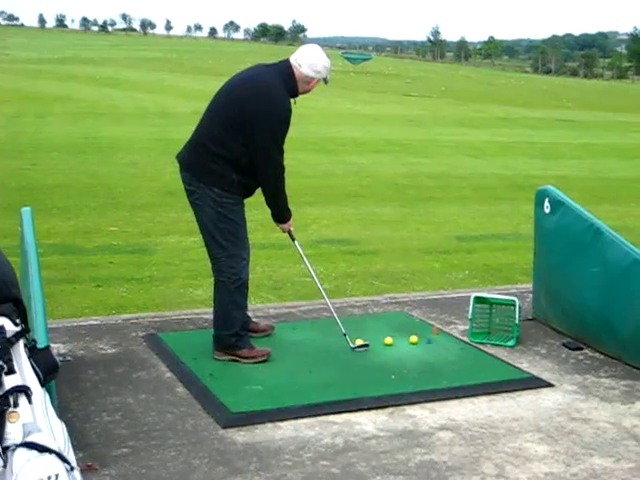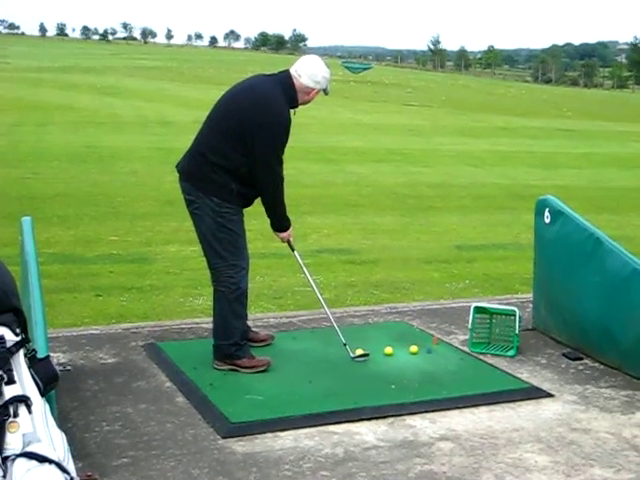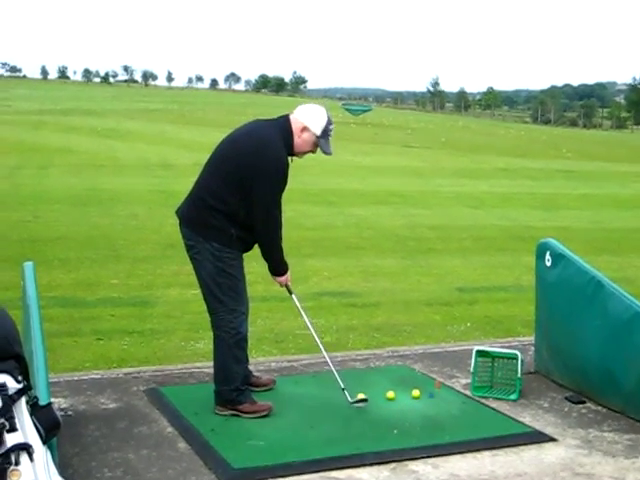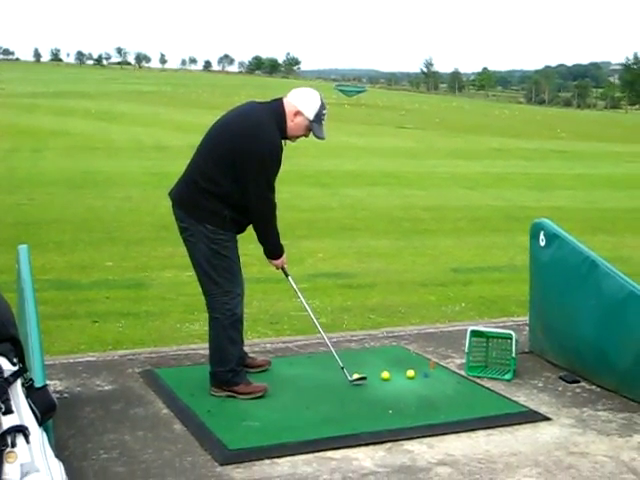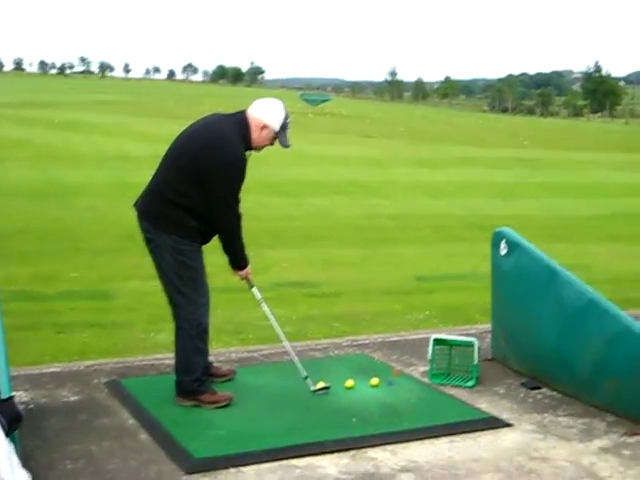
dt=0.5s
person 1, frame 1
left shoulder: (264, 77)
right shoulder: (272, 99)
right elbow: (269, 162)
right wrist: (282, 213)
left hip: (208, 170)
right hip: (213, 179)
left knee: (234, 255)
right knee: (232, 260)
left ankle: (237, 320)
right ankle: (229, 341)
person 1, frame 2
left shoulder: (264, 88)
right shoulder: (272, 110)
right elbow: (268, 171)
right wrist: (280, 222)
left hip: (208, 180)
right hip: (213, 189)
left knee: (234, 265)
right knee: (231, 270)
left ankle: (237, 330)
right ankle: (229, 351)
person 1, frame 3
left shoulder: (264, 134)
right shoulder: (270, 153)
right elbow: (266, 216)
right wrist: (278, 266)
left hip: (209, 225)
right hip: (212, 233)
left knee: (234, 310)
right knee: (230, 314)
left ankle: (239, 374)
right ankle: (230, 396)
person 1, frame 4
left shoulder: (257, 116)
right shoulder: (264, 137)
right elbow: (260, 200)
right wrist: (274, 249)
left hip: (202, 207)
right hip: (205, 215)
left knee: (228, 291)
right knee: (226, 296)
left ankle: (234, 356)
right ankle: (226, 377)
person 1, frame 5
left shoulder: (221, 127)
right shoulder: (228, 149)
right elbow: (225, 212)
right wrist: (239, 261)
left hip: (166, 217)
right hip: (171, 226)
left knee: (194, 302)
right knee: (192, 306)
left ankle: (198, 366)
right ankle: (191, 387)
